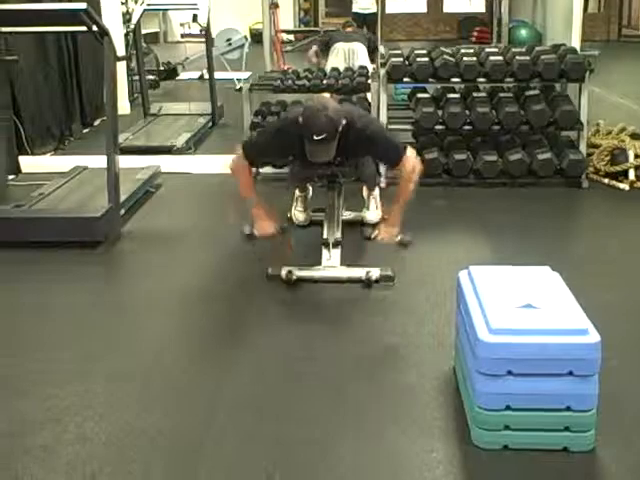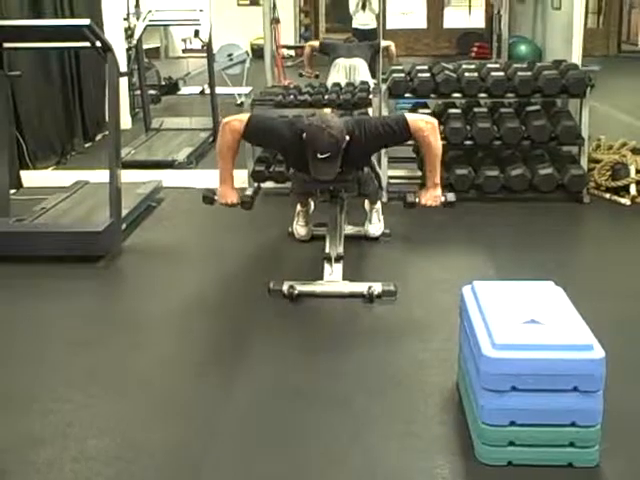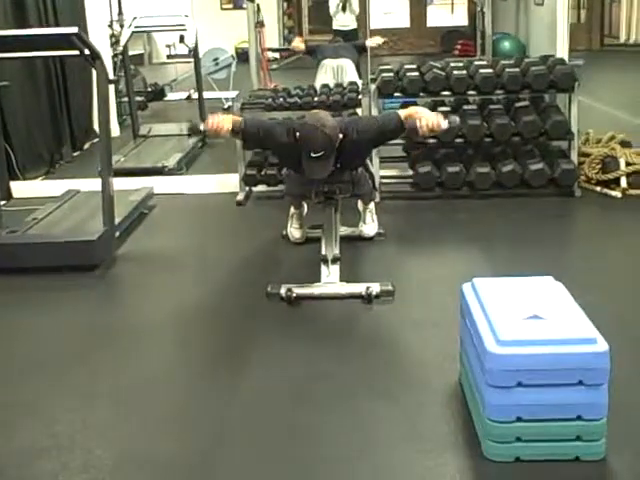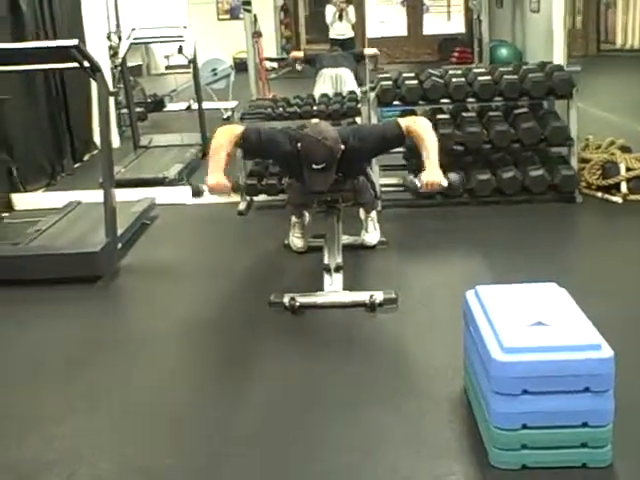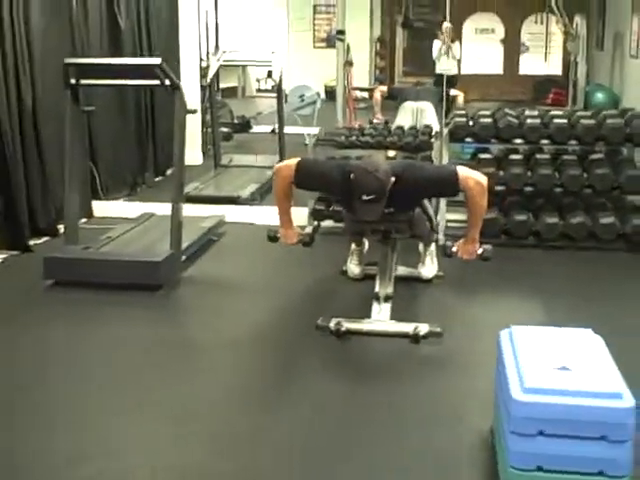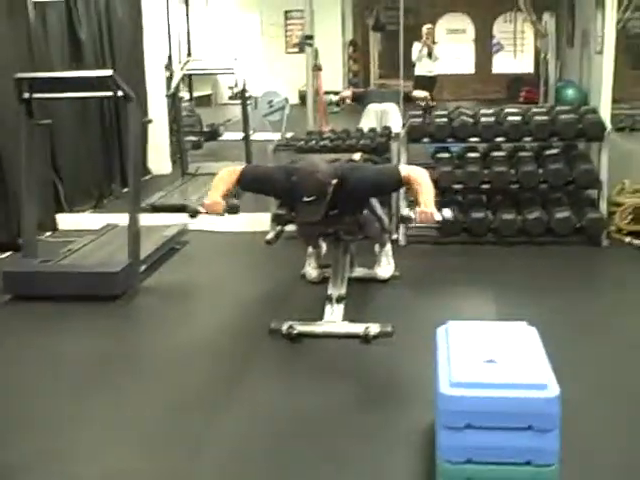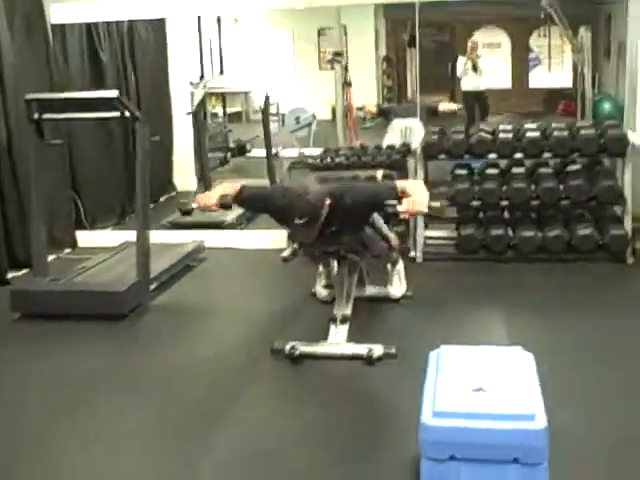
dt=0.7s
person 1, frame 1
left shoulder: (363, 127)
right shoulder: (285, 129)
left elbow: (411, 165)
right elbow: (240, 164)
left wrist: (393, 221)
right wrist: (261, 216)
left knee: (368, 174)
right knee: (298, 175)
left ankle: (371, 192)
right ankle: (302, 193)
person 1, frame 2
left shoulder: (364, 133)
right shoulder: (288, 135)
left elbow: (426, 125)
right elbow: (231, 125)
left wrist: (433, 186)
right wrist: (226, 184)
left hip: (356, 168)
left knee: (370, 190)
right knee: (299, 190)
left ankle: (374, 206)
right ankle: (304, 207)
person 1, frame 3
left shoulder: (359, 132)
right shoulder: (283, 136)
left elbow: (412, 113)
right elbow: (229, 123)
left wrist: (428, 117)
right wrist: (220, 123)
left hip: (349, 171)
left knee: (364, 188)
right knee: (294, 192)
left ankle: (367, 207)
right ankle: (297, 210)
person 1, frame 4
left shoulder: (359, 141)
right shoulder: (285, 145)
left elbow: (418, 123)
right elbow: (227, 132)
left wrist: (432, 167)
right wrist: (216, 172)
left hip: (350, 178)
right hip: (300, 177)
left knee: (366, 198)
right knee: (296, 202)
left ankle: (369, 215)
right ankle: (299, 219)
person 1, frame 5
left shoulder: (413, 176)
right shoulder: (339, 175)
left elbow: (476, 181)
right elbow: (283, 170)
left wrist: (471, 239)
right wrist: (286, 226)
left hip: (407, 209)
left ankle: (428, 248)
right ankle: (358, 247)
person 1, frame 6
left shoulder: (356, 179)
right shoulder: (283, 179)
left elbow: (414, 172)
right elbow: (232, 172)
left wrist: (428, 201)
right wrist: (215, 195)
left hip: (354, 212)
left ankle: (384, 247)
right ankle: (315, 250)
person 1, frame 7
left shoulder: (352, 198)
right shoulder: (281, 200)
left elbow: (412, 186)
right elbow: (233, 189)
left wrist: (419, 198)
right wrist: (212, 195)
left hip: (359, 229)
